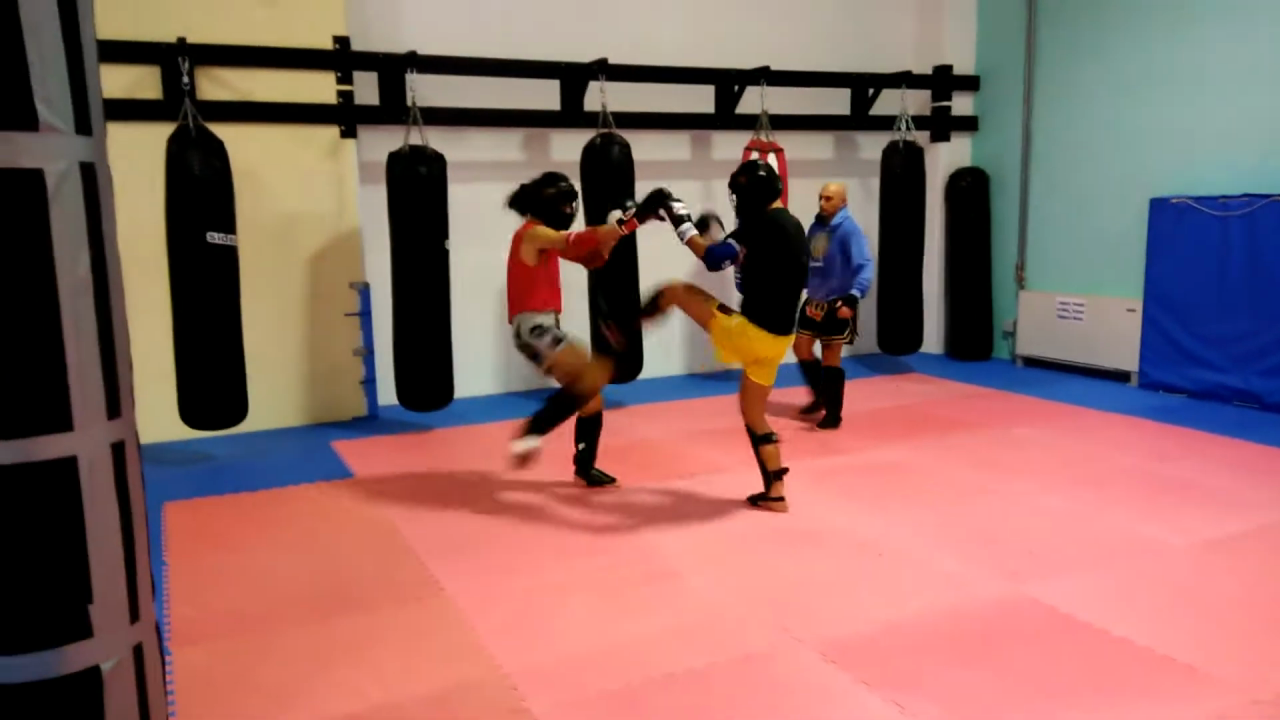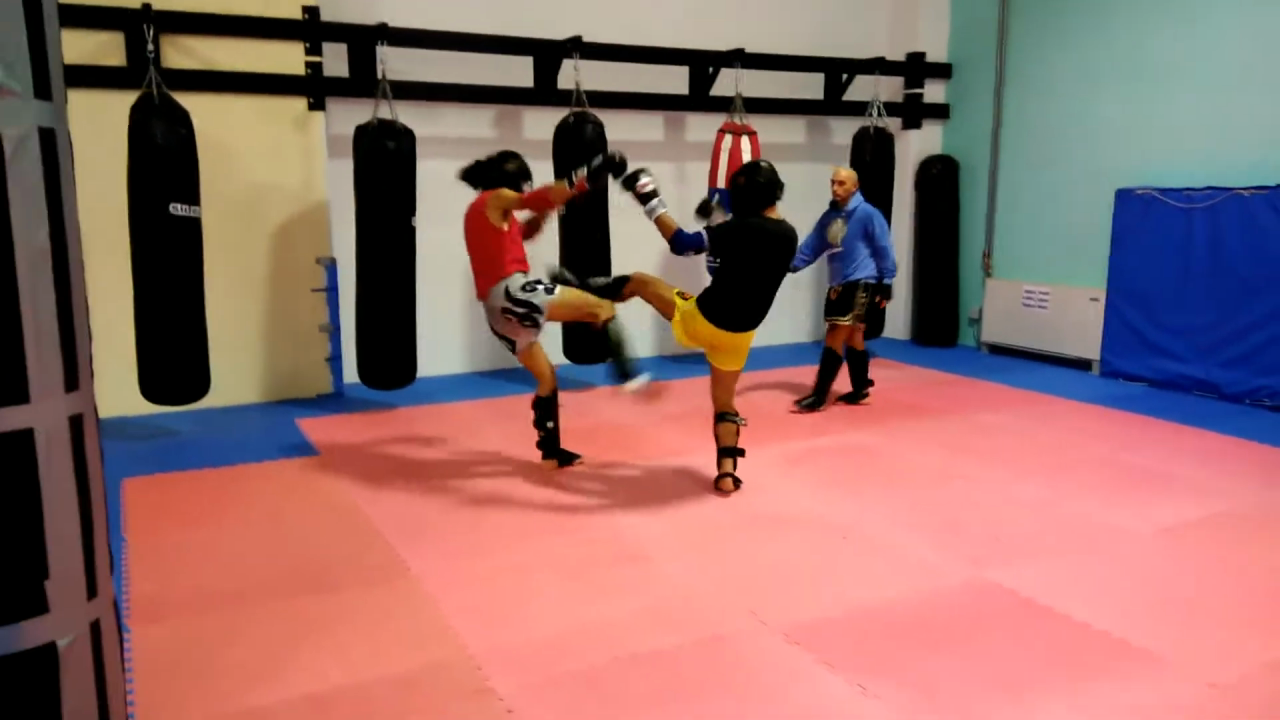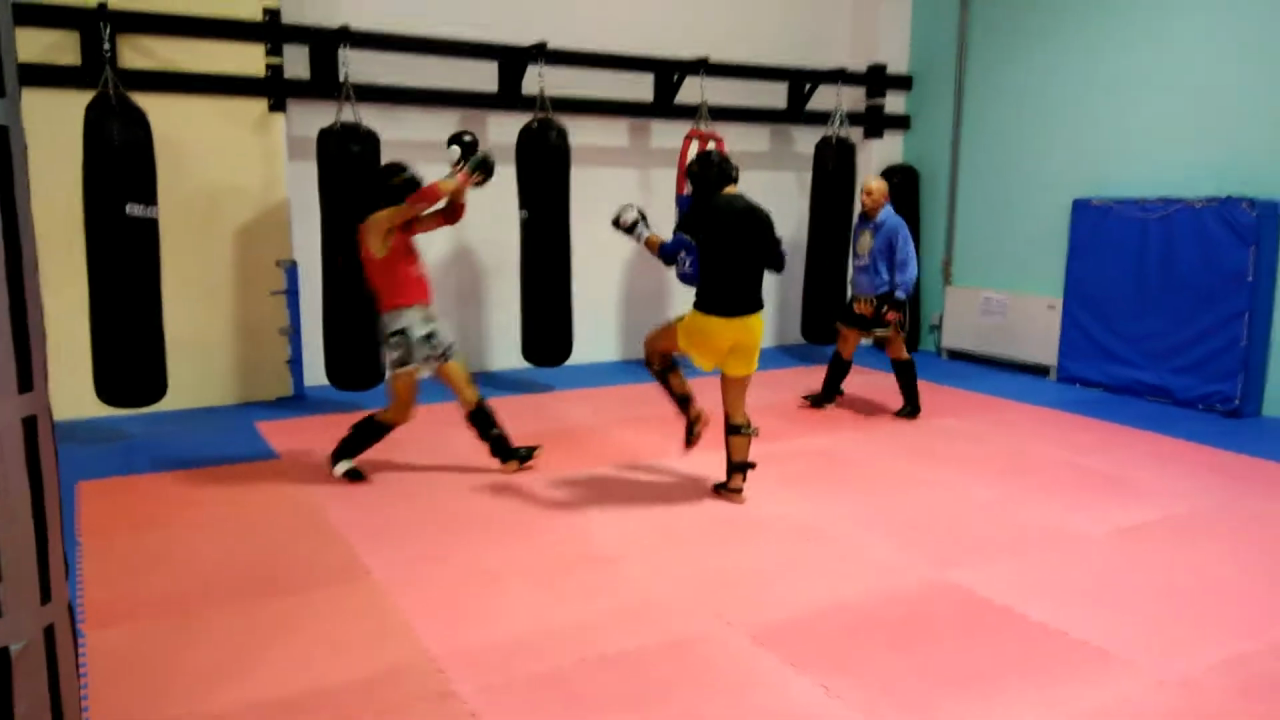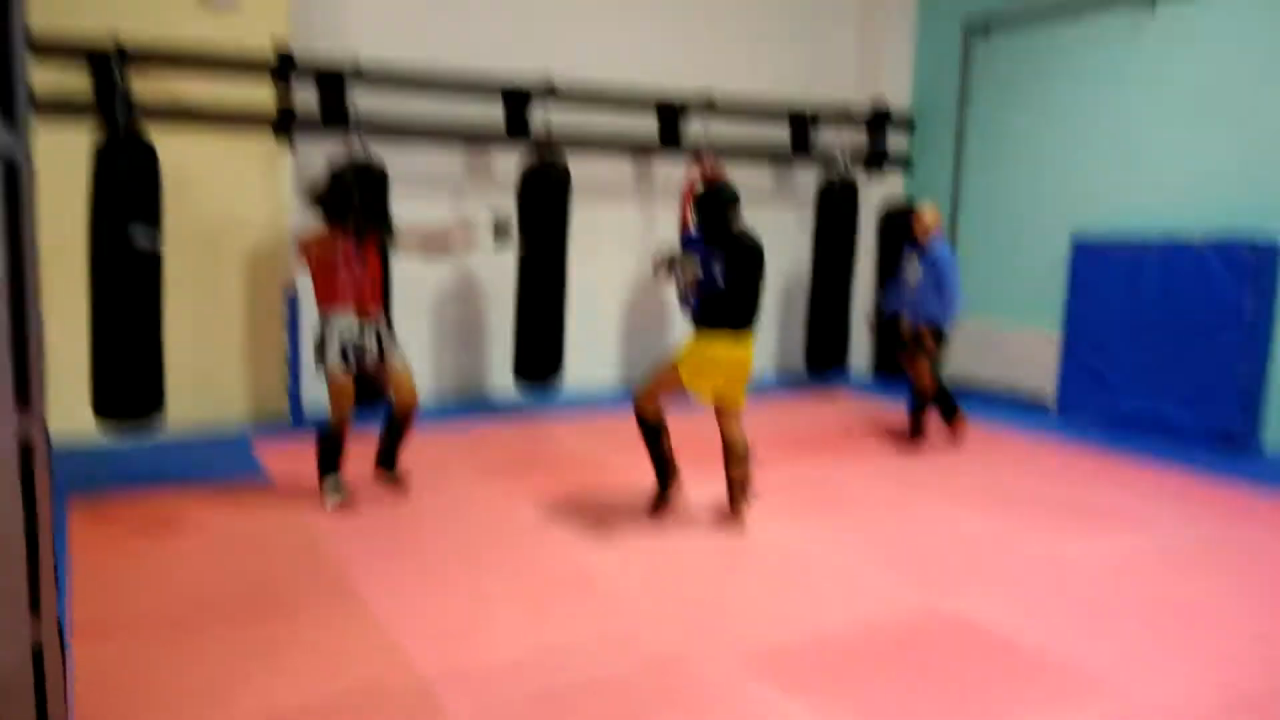
dt=0.4s
person 1, frame 1
left shoulder: (763, 221)
right shoulder: (793, 226)
left elbow: (716, 259)
left wrist: (681, 222)
right wrist: (717, 235)
left hip: (748, 329)
right hip: (777, 337)
left knee: (675, 291)
right knee: (754, 413)
right ankle: (774, 492)
person 1, frame 2
left shoulder: (744, 228)
right shoulder: (789, 236)
left elbow: (683, 244)
left wrist: (650, 201)
right wrist: (720, 228)
left hip: (703, 319)
right hip: (740, 333)
left knee: (638, 283)
right knee: (724, 400)
left ankle: (583, 289)
right ankle: (727, 473)
person 1, frame 3
left shoulder: (705, 209)
right shoulder: (760, 215)
left elbow: (671, 254)
right elbow: (777, 263)
left wrist: (638, 228)
left hip: (710, 319)
right hip: (750, 322)
left knee: (654, 345)
right knee: (735, 406)
left ankle: (692, 411)
right ankle: (735, 482)
person 1, frame 4
left shoulder: (722, 240)
right shoulder: (752, 245)
left elbow: (711, 282)
left wrist: (679, 268)
right wrist: (690, 268)
left hip: (714, 343)
right hip: (741, 345)
left knee: (646, 400)
right knee: (730, 423)
left ankle: (667, 479)
right ankle: (737, 502)
person 2, frame 1
left shoulder: (545, 236)
right shoulder: (533, 233)
left elbow: (591, 259)
right elbow: (581, 242)
left wrist: (615, 226)
right wrist: (629, 220)
left hip: (548, 326)
right hip: (535, 325)
left knee: (593, 399)
right knee: (597, 372)
left ankle: (585, 468)
right ankle: (531, 434)
person 2, frame 2
left shoulder: (482, 210)
right shoulder: (495, 198)
right elbow: (536, 198)
left wrist: (542, 213)
right wrist: (586, 178)
left hip: (496, 308)
right hip: (516, 291)
left knee: (546, 377)
right knee: (602, 310)
left ankle: (551, 450)
right ankle: (627, 376)
person 2, frame 3
left shoulder: (400, 226)
right shoulder: (376, 224)
left elbow: (451, 213)
right elbow: (426, 197)
left wrist: (460, 178)
right wrist: (469, 173)
left hip: (420, 322)
right hip: (404, 325)
left knee: (466, 391)
right knee: (400, 412)
left ankle: (505, 452)
right ankle: (342, 457)
person 2, frame 4
left shoulder: (366, 235)
right shoulder: (320, 242)
right elbow: (314, 254)
right wrist: (348, 238)
left hip: (374, 326)
right hip: (340, 328)
left knee: (407, 397)
right knee: (342, 414)
left ankle: (386, 463)
right ankle: (331, 482)
person 3, frame 1
left shoulder: (849, 229)
right shoulder: (815, 227)
left elbow: (864, 267)
left wrist: (852, 298)
left hip: (838, 304)
right hip: (814, 302)
left knee: (831, 358)
right knee: (801, 348)
left ankle: (833, 413)
right ankle: (821, 395)
person 3, frame 2
left shoulder: (868, 214)
right shoulder: (828, 216)
left elbow: (884, 250)
right elbow: (810, 248)
left wrist: (886, 284)
right wrist: (788, 266)
left hip: (859, 285)
right hip: (838, 286)
left knee: (834, 339)
right knee: (853, 340)
left ankle: (818, 395)
right ankle: (859, 389)
person 3, frame 3
left shoulder: (895, 226)
right shoulder: (860, 225)
left elbow: (907, 264)
left wrist: (898, 299)
left hip: (884, 299)
right hip: (860, 298)
left knee: (895, 351)
right knee: (844, 347)
left ankle: (911, 403)
right ankle: (827, 393)
person 3, frame 4
left shoulder: (941, 257)
right shoulder: (912, 251)
left elbow: (951, 296)
right elbow: (901, 287)
left wrist: (938, 329)
right wrist: (886, 310)
left hip: (929, 328)
right hip: (910, 326)
left knee: (923, 377)
right knee: (922, 378)
left ankle: (915, 429)
right ankle: (952, 416)
